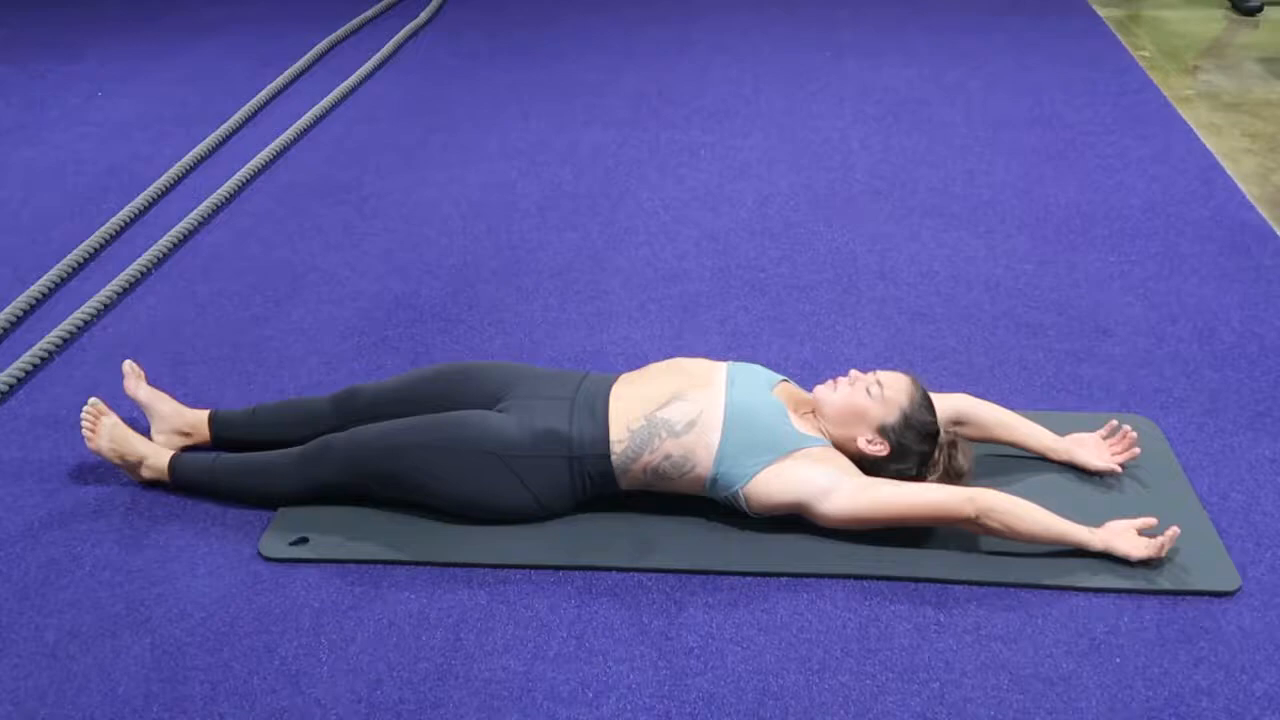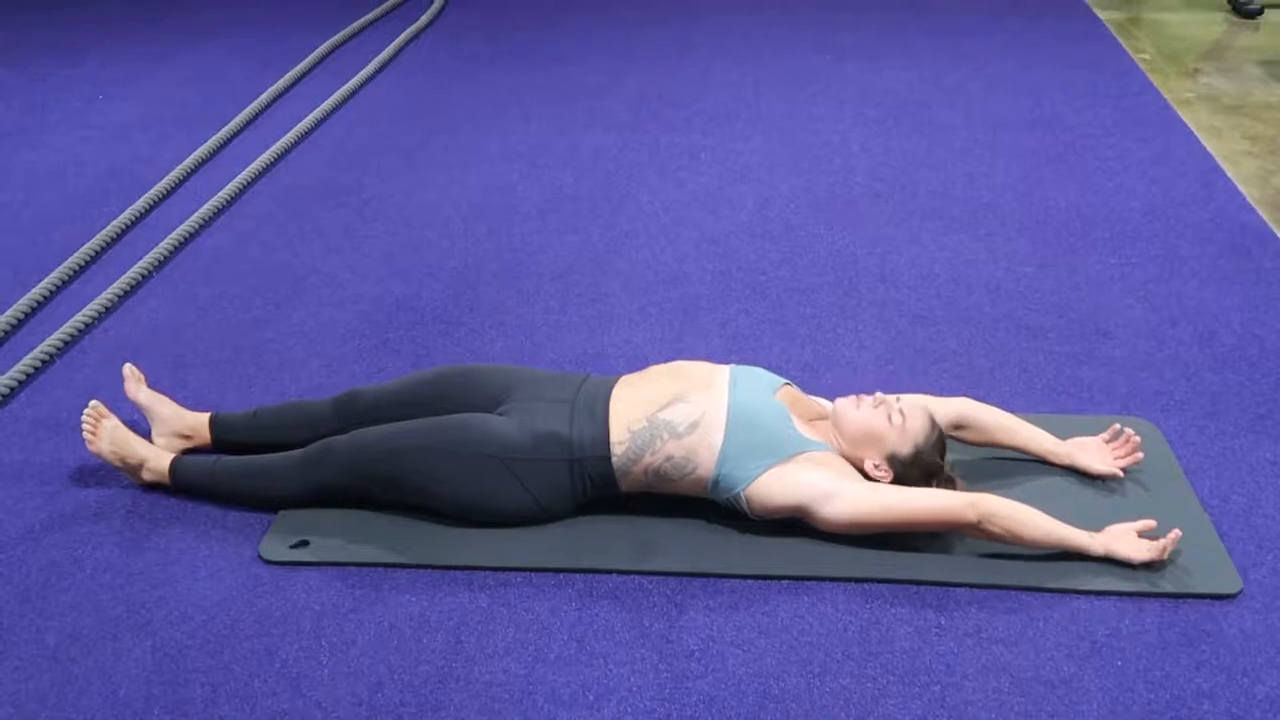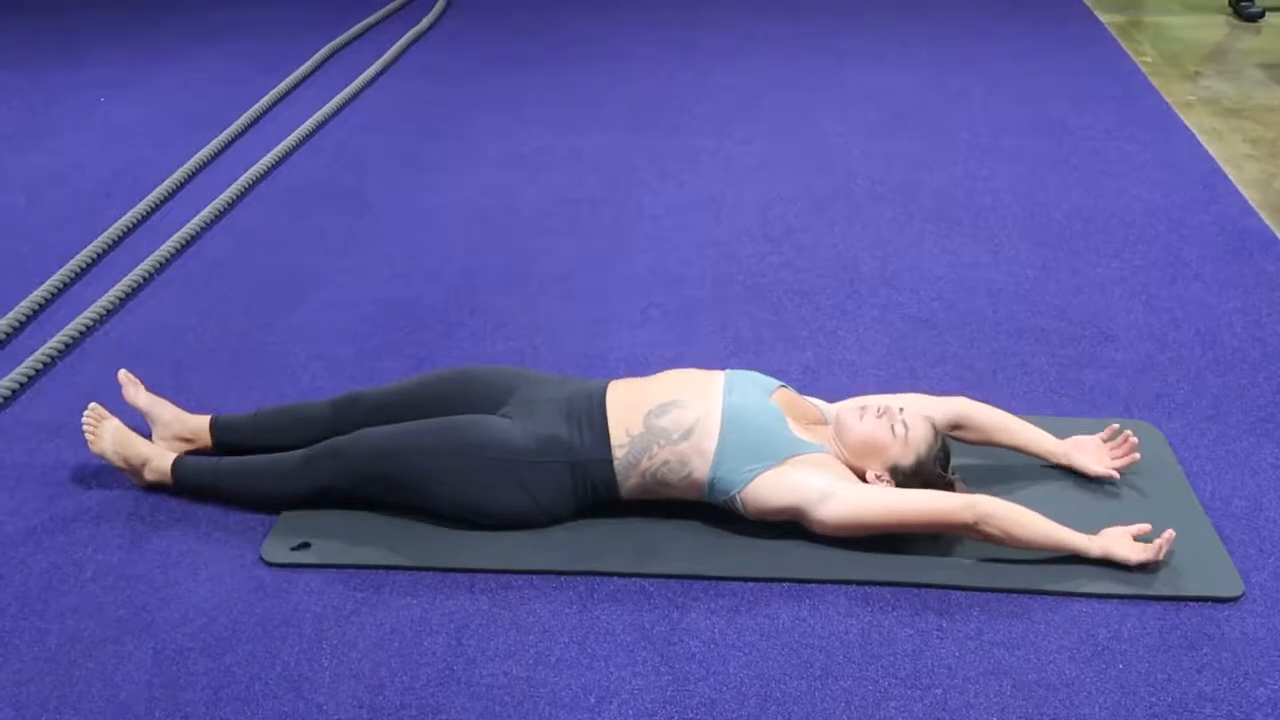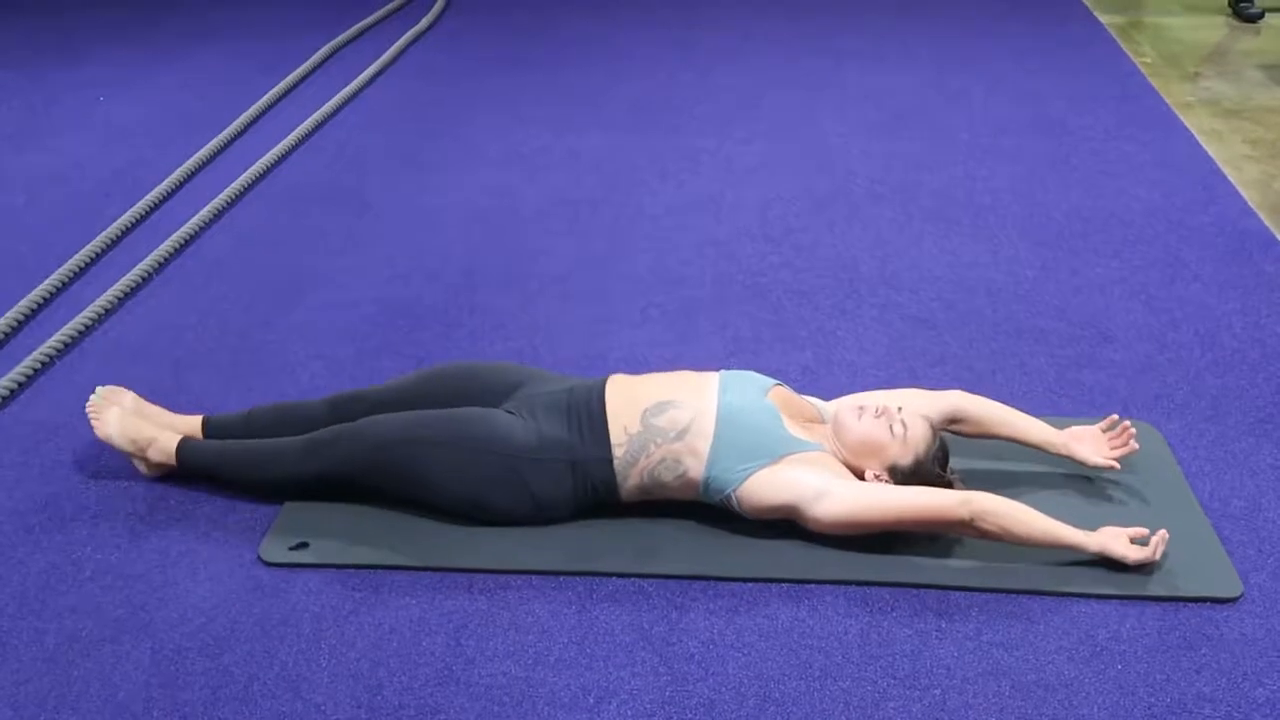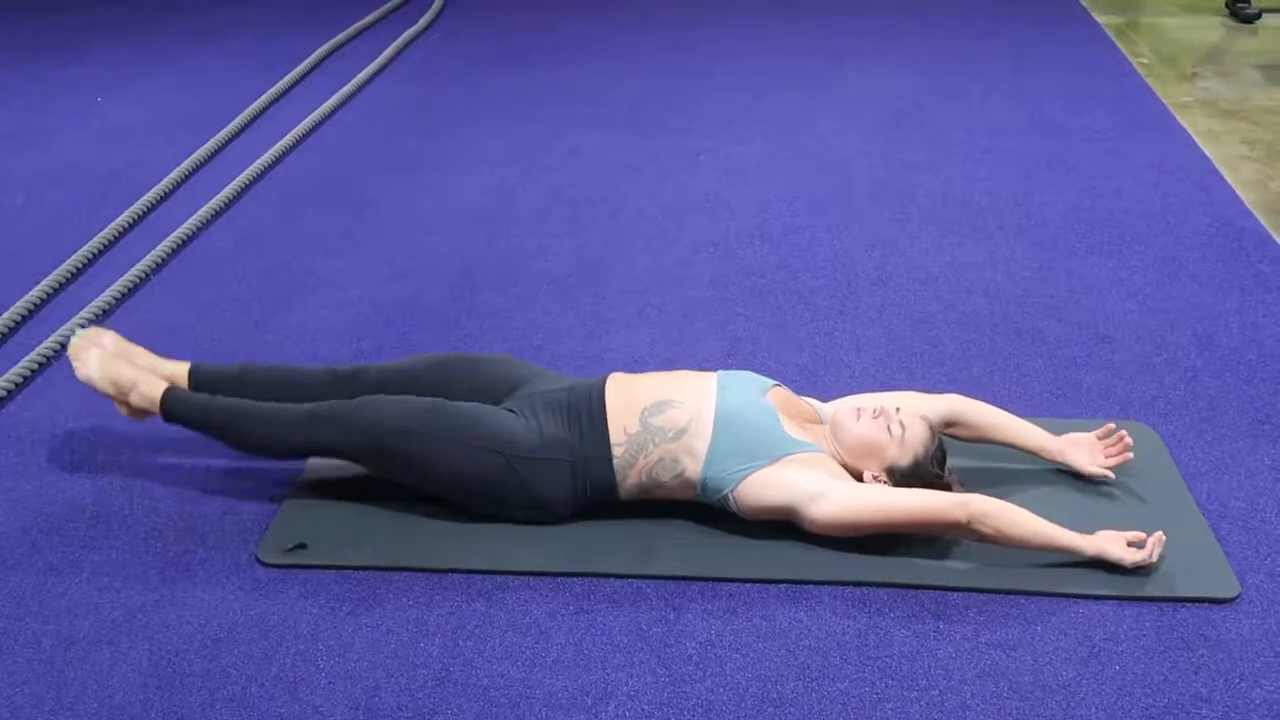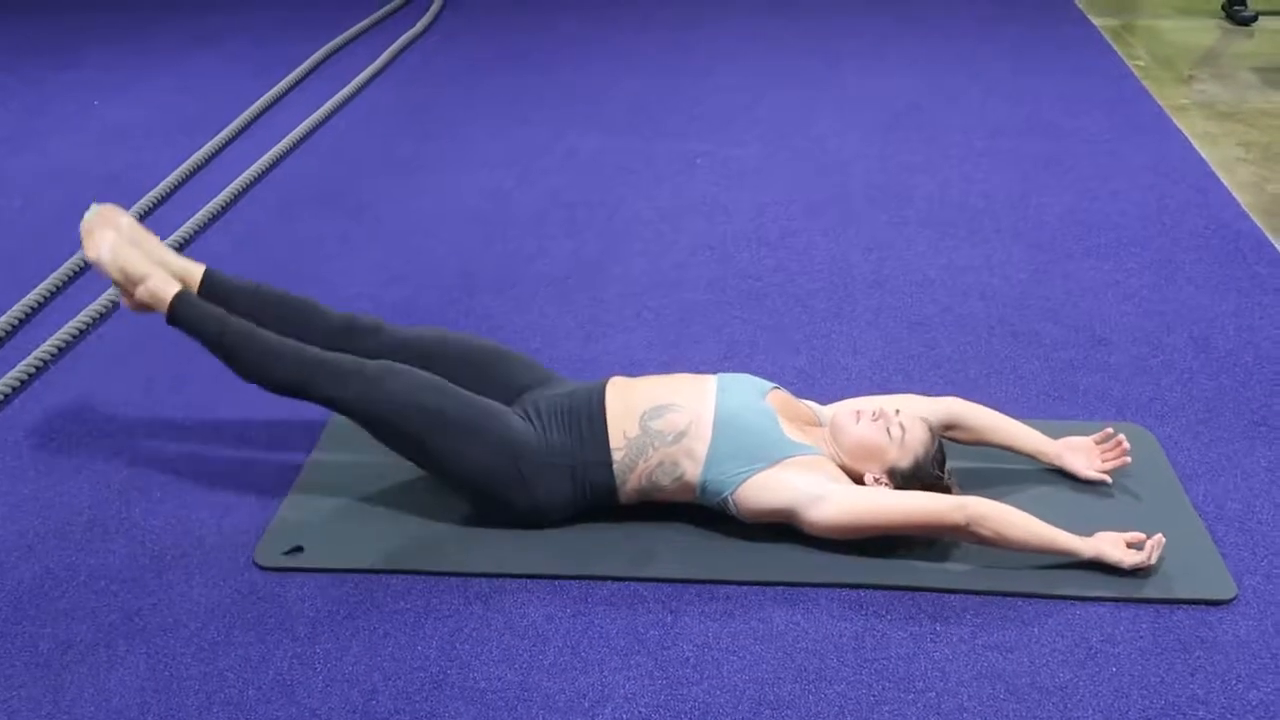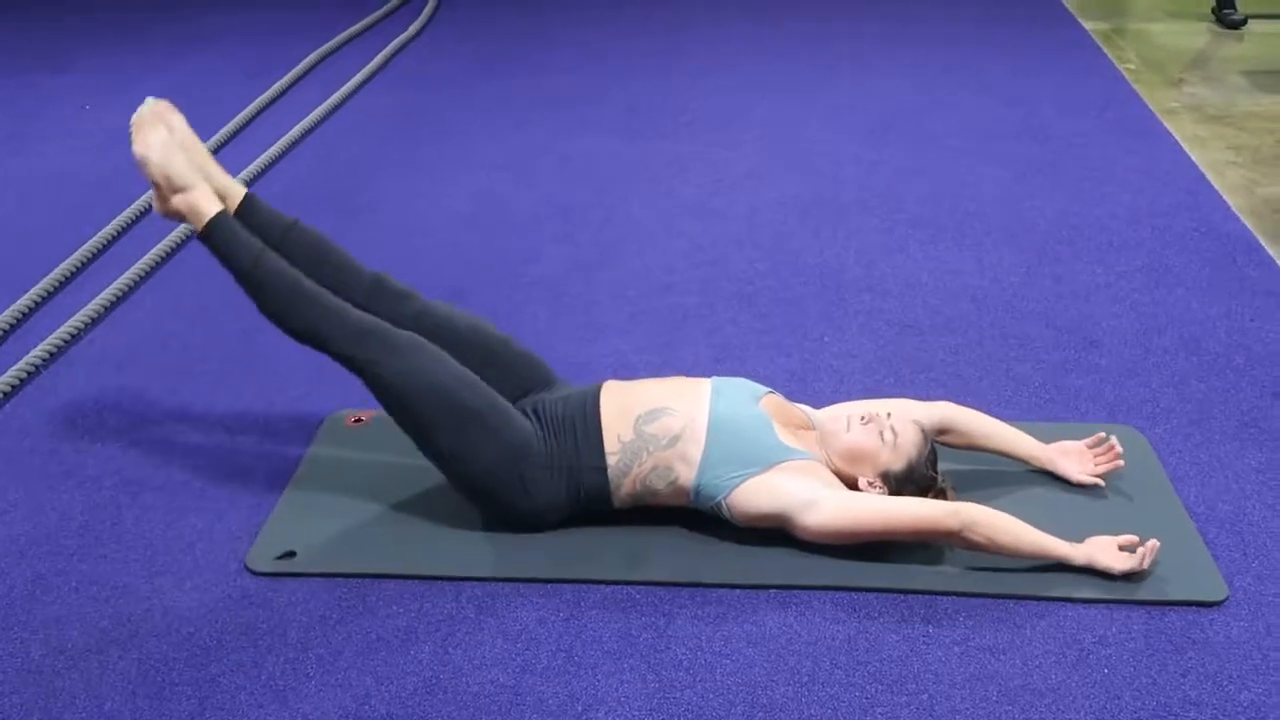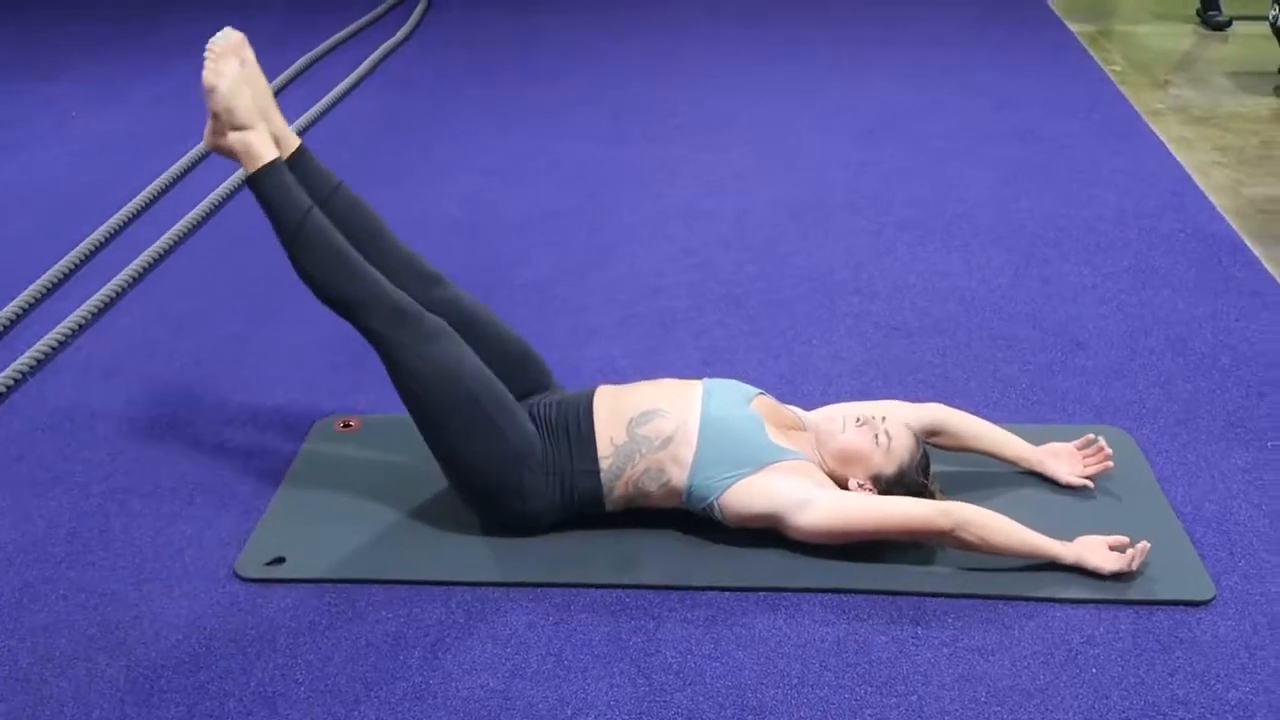
dt=0.3s
person 1, frame 1
left shoulder: (822, 482)
right shoulder: (805, 404)
left elbow: (968, 506)
right elbow: (961, 402)
left wrist: (1099, 537)
right wrist: (1066, 445)
left hip: (546, 463)
right hip: (564, 394)
left knee: (337, 463)
right knee: (362, 403)
left ankle: (160, 463)
right ankle: (192, 422)
person 1, frame 2
left shoulder: (824, 487)
right shoulder: (816, 411)
left elbow: (974, 512)
right elbow: (963, 405)
left wrist: (1101, 545)
right wrist: (1068, 450)
left hip: (548, 464)
right hip: (566, 395)
left knee: (342, 464)
right knee: (364, 407)
left ankle: (162, 466)
right ankle: (195, 426)
person 1, frame 3
left shoulder: (821, 491)
right shoulder: (819, 416)
left elbow: (971, 513)
right elbow: (959, 403)
left wrist: (1097, 544)
right wrist: (1066, 451)
left hip: (548, 469)
right hip: (569, 399)
left knee: (340, 467)
right knee: (362, 409)
left ankle: (164, 470)
right ankle: (194, 428)
person 1, frame 4
left shoulder: (820, 489)
right shoulder: (816, 413)
left elbow: (966, 509)
right elbow: (956, 398)
left wrist: (1097, 542)
right wrist: (1067, 442)
left hip: (549, 465)
right hip: (565, 396)
left knee: (341, 453)
right knee: (359, 408)
left ankle: (171, 452)
right ankle: (189, 424)
person 1, frame 5
left shoulder: (820, 491)
right shoulder: (822, 414)
left elbow: (962, 513)
right elbow: (954, 403)
left wrist: (1090, 546)
right wrist: (1061, 446)
left hip: (548, 468)
right hip: (568, 396)
left knee: (341, 429)
right knee: (365, 382)
left ankle: (153, 394)
right ankle: (170, 372)
person 1, frame 6
left shoulder: (820, 493)
right shoulder: (819, 418)
left elbow: (962, 513)
right elbow: (954, 405)
left wrist: (1092, 550)
right wrist: (1059, 451)
left hip: (543, 469)
right hip: (567, 397)
left knee: (349, 378)
right knee: (379, 342)
left ankle: (167, 296)
right ankle: (181, 278)
person 1, frame 7
left shoulder: (810, 499)
right shoulder: (816, 424)
left elbow: (956, 523)
right elbow: (947, 413)
left wrist: (1077, 552)
right wrist: (1050, 458)
left hip: (537, 474)
right hip: (563, 407)
left knee: (367, 338)
right knee: (393, 307)
left ankle: (202, 206)
right ankle: (219, 192)
person 1, frame 8
left shoulder: (804, 497)
right shoulder: (803, 428)
left elbow: (946, 519)
right elbow: (936, 413)
left wrist: (1070, 554)
right wrist: (1037, 457)
left hip: (530, 476)
right hip: (560, 410)
left knee: (397, 315)
right knee: (422, 290)
left ankle: (259, 152)
right ankle: (273, 140)
